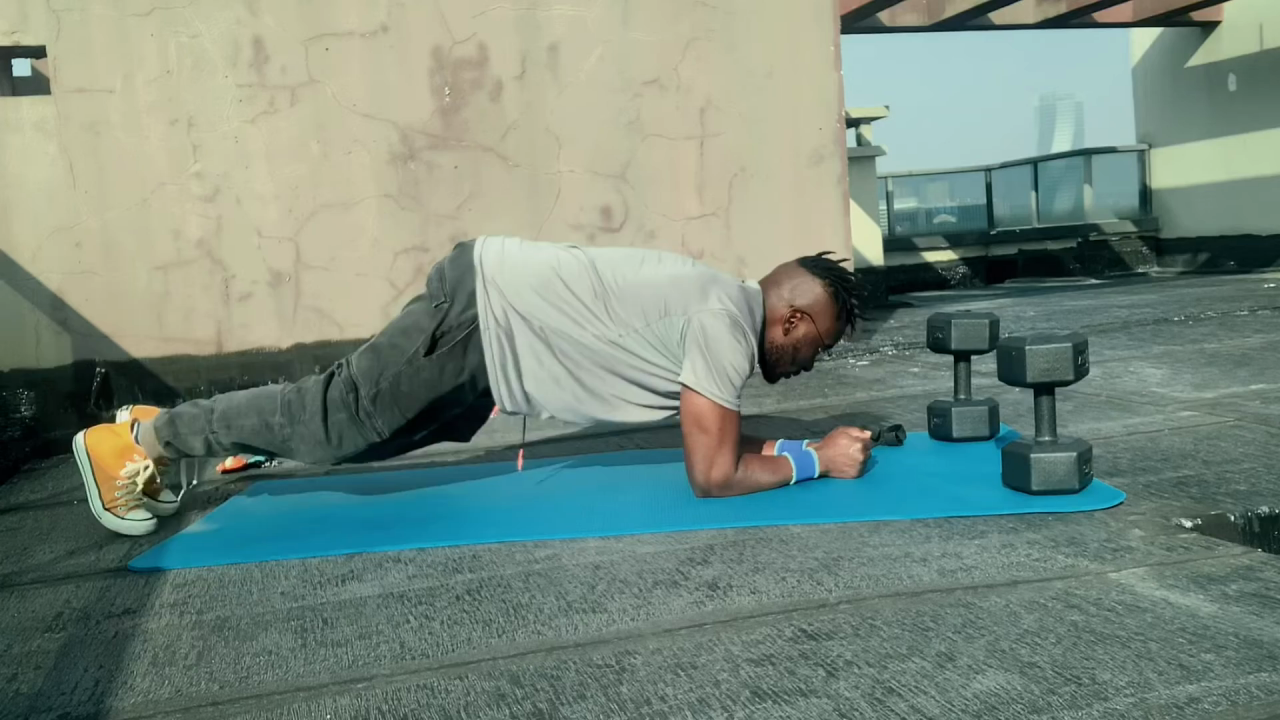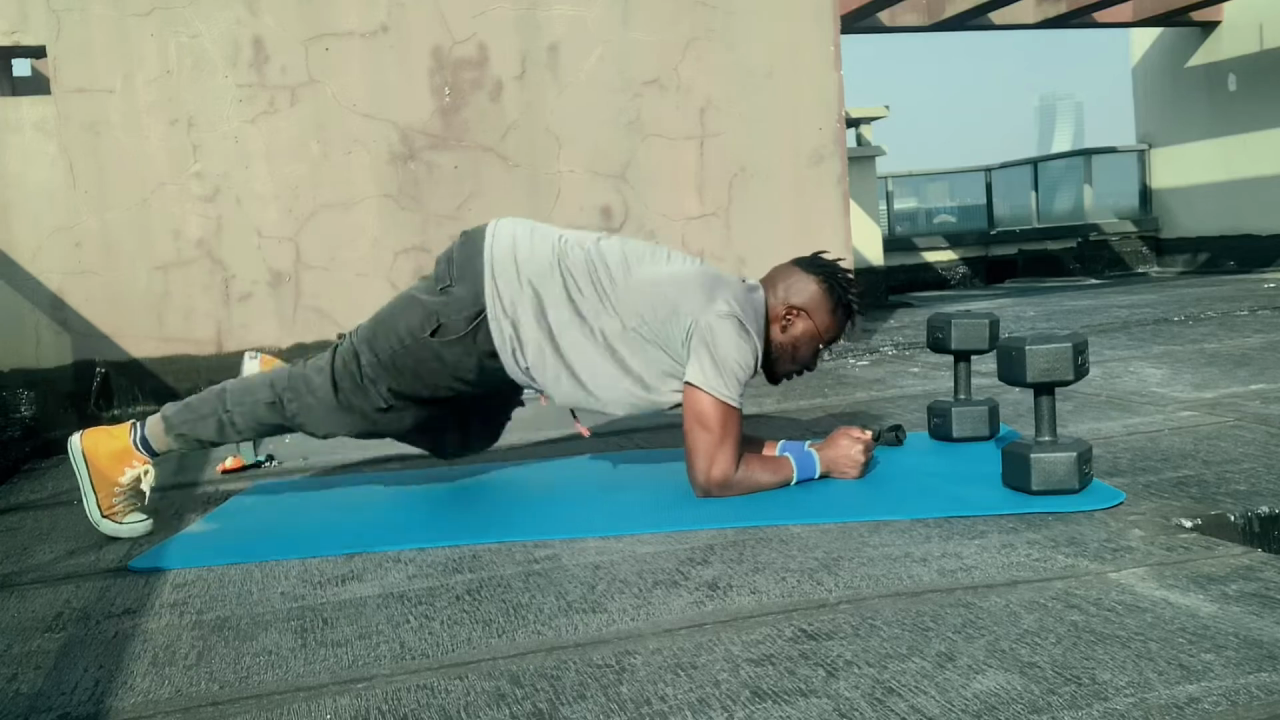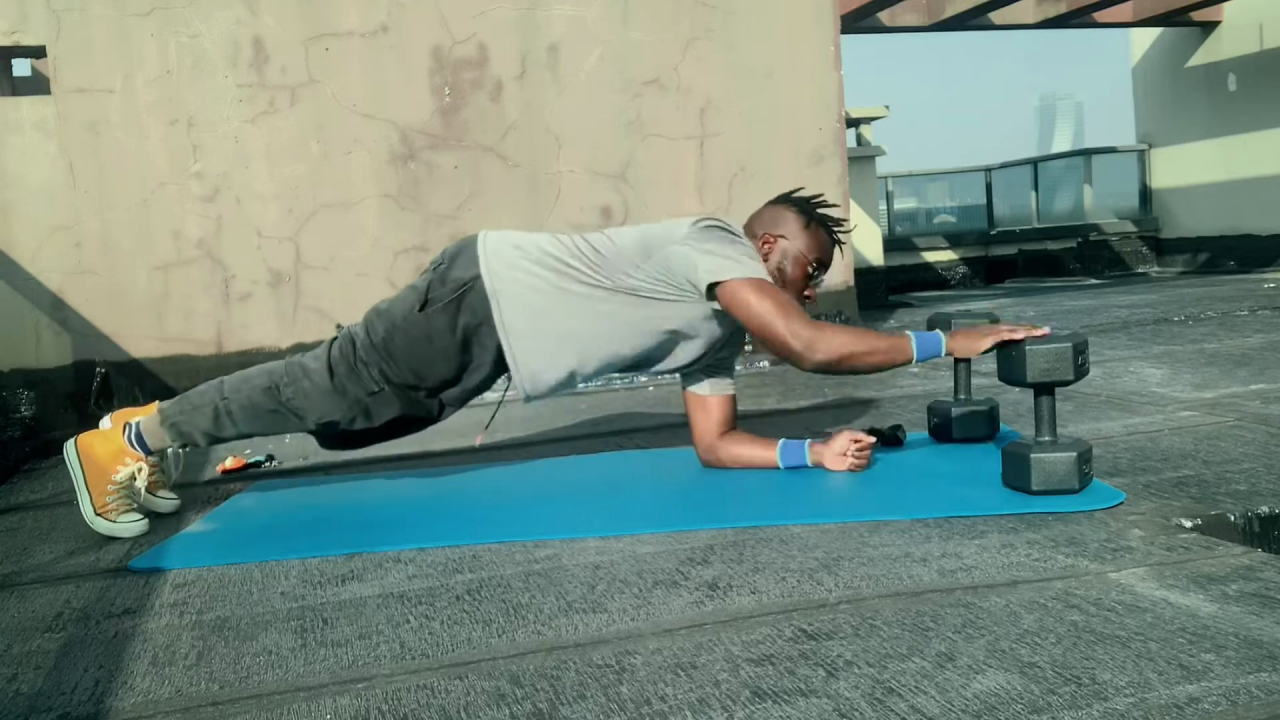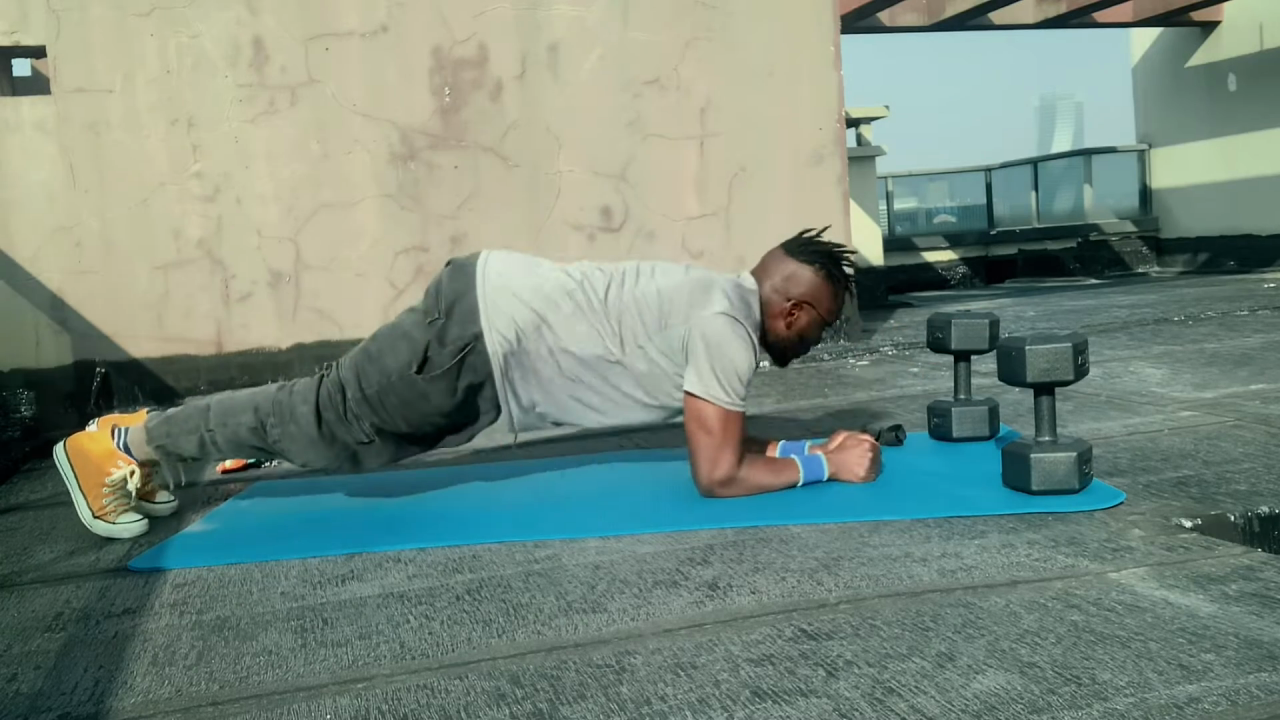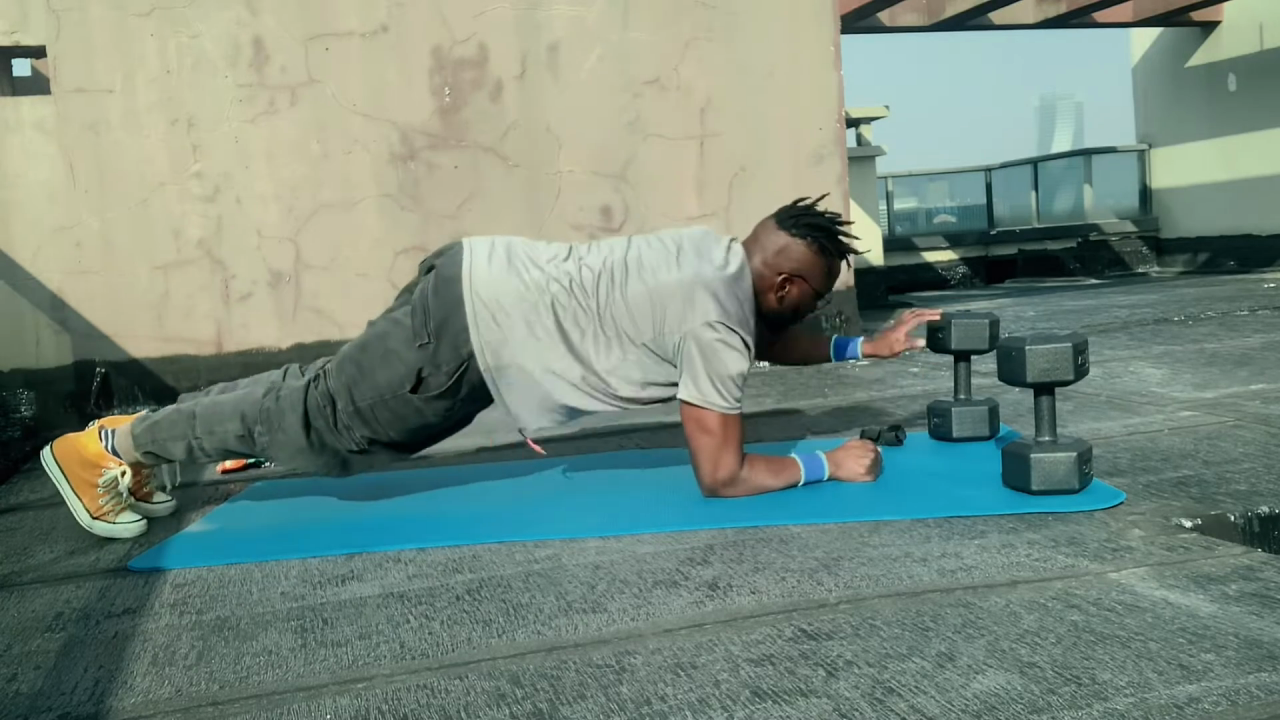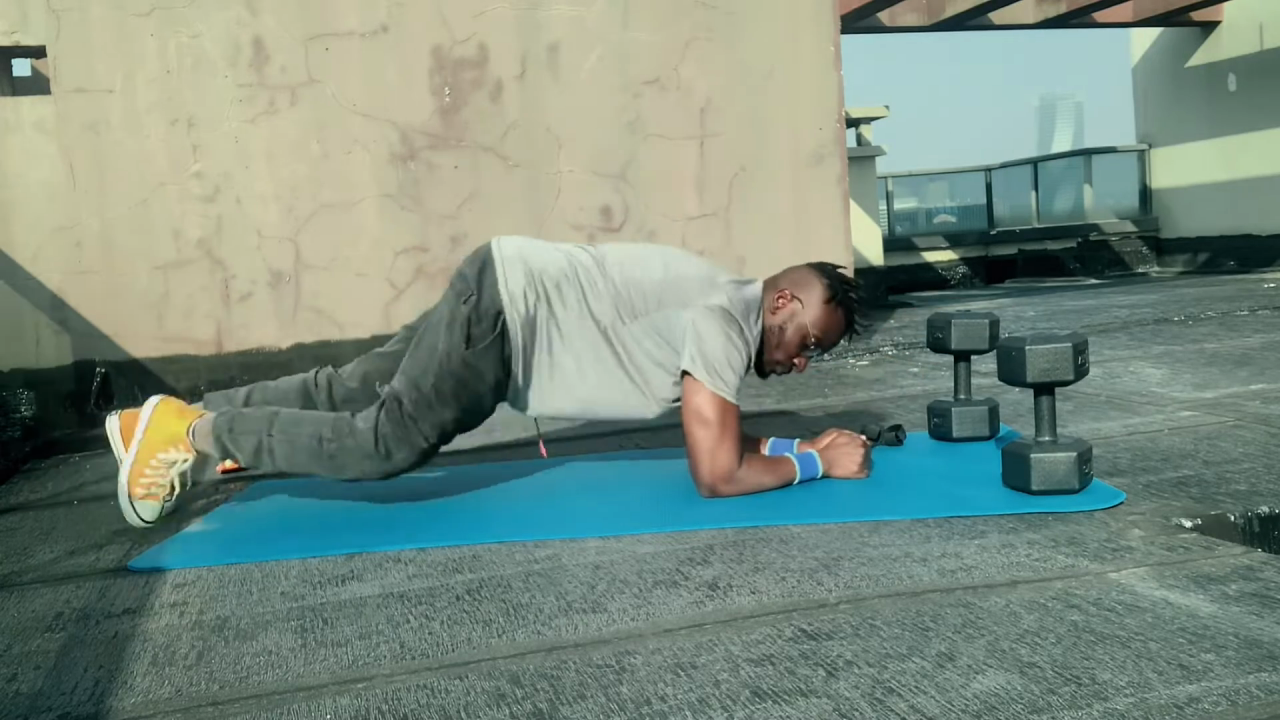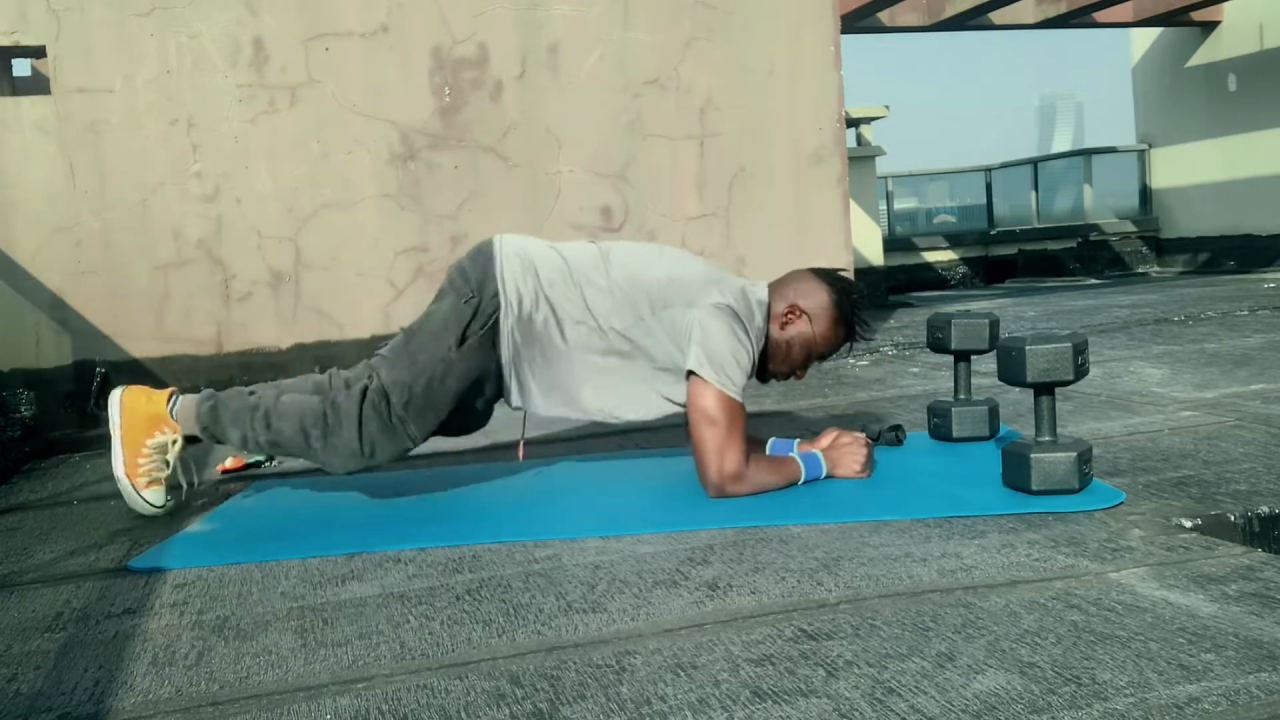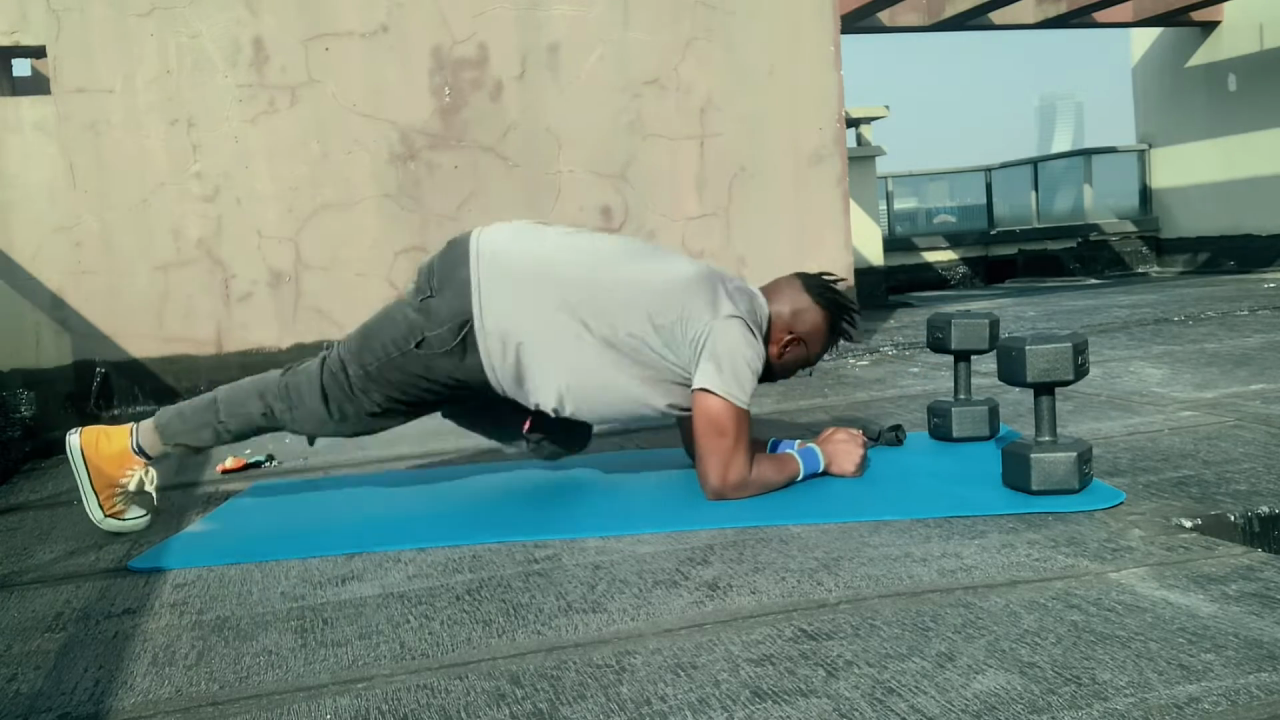
dt=0.5s
person 1, frame 1
left shoulder: (721, 307)
right shoulder: (728, 323)
left elbow: (713, 439)
right elbow: (712, 475)
left wrist: (798, 444)
right wrist: (813, 460)
left hip: (500, 308)
right hip: (480, 310)
left knee: (353, 424)
right knee: (333, 420)
left ankle: (171, 428)
right ankle: (131, 439)
person 1, frame 2
left shoulder: (721, 306)
right shoulder: (732, 324)
left elbow: (715, 435)
right elbow: (712, 474)
left wrist: (788, 448)
right wrist: (815, 461)
left hip: (510, 274)
right hip: (487, 296)
left knee: (463, 436)
right knee: (337, 393)
left ankle: (282, 380)
right ankle: (126, 445)
person 1, frame 3
left shoulder: (715, 319)
right shoulder: (713, 249)
left elbow: (716, 442)
right elbow: (810, 347)
left wrist: (816, 453)
right wrist: (941, 343)
left hip: (503, 331)
right hip: (479, 293)
left knee: (345, 406)
right knee: (328, 383)
left ankle: (167, 433)
right ankle: (129, 440)
person 1, frame 4
left shoulder: (720, 304)
right shoulder: (727, 327)
left elbow: (718, 440)
right elbow: (717, 475)
left wrist: (797, 446)
right wrist: (821, 465)
left hip: (495, 303)
right hip: (481, 337)
left knee: (335, 417)
right knee: (325, 423)
left ankle: (151, 434)
right ankle: (120, 440)
person 1, frame 5
left shoulder: (725, 252)
right shoulder: (716, 318)
left elbow: (763, 342)
right elbow: (723, 476)
left wrist: (860, 347)
right wrist: (832, 464)
left hip: (477, 284)
right hip: (470, 328)
left knee: (332, 398)
right knee: (322, 420)
left ankle: (142, 439)
right ankle: (106, 447)
person 1, frame 6
left shoulder: (730, 309)
right shoulder: (722, 319)
left elbow: (716, 434)
right elbow: (719, 474)
left wrist: (797, 445)
right wrist: (817, 463)
left hip: (508, 299)
right hip: (508, 297)
left knee: (351, 392)
right knee: (386, 438)
left ankle: (191, 423)
right ankle: (183, 430)
person 1, frame 7
left shoulder: (730, 307)
right shoulder: (728, 323)
left elbow: (721, 436)
right elbow: (724, 475)
left wrist: (796, 442)
right wrist: (819, 463)
left hip: (510, 300)
right hip: (502, 298)
left knee: (372, 403)
right knee: (360, 427)
left ankle: (194, 417)
right ankle: (160, 413)
person 1, frame 8
left shoulder: (719, 303)
right shoulder: (736, 332)
left elbow: (706, 433)
right elbow: (723, 477)
left wrist: (786, 446)
right wrist: (813, 458)
left hip: (503, 265)
right hip: (476, 304)
left knee: (562, 435)
right knee: (332, 396)
right ankle: (124, 447)
